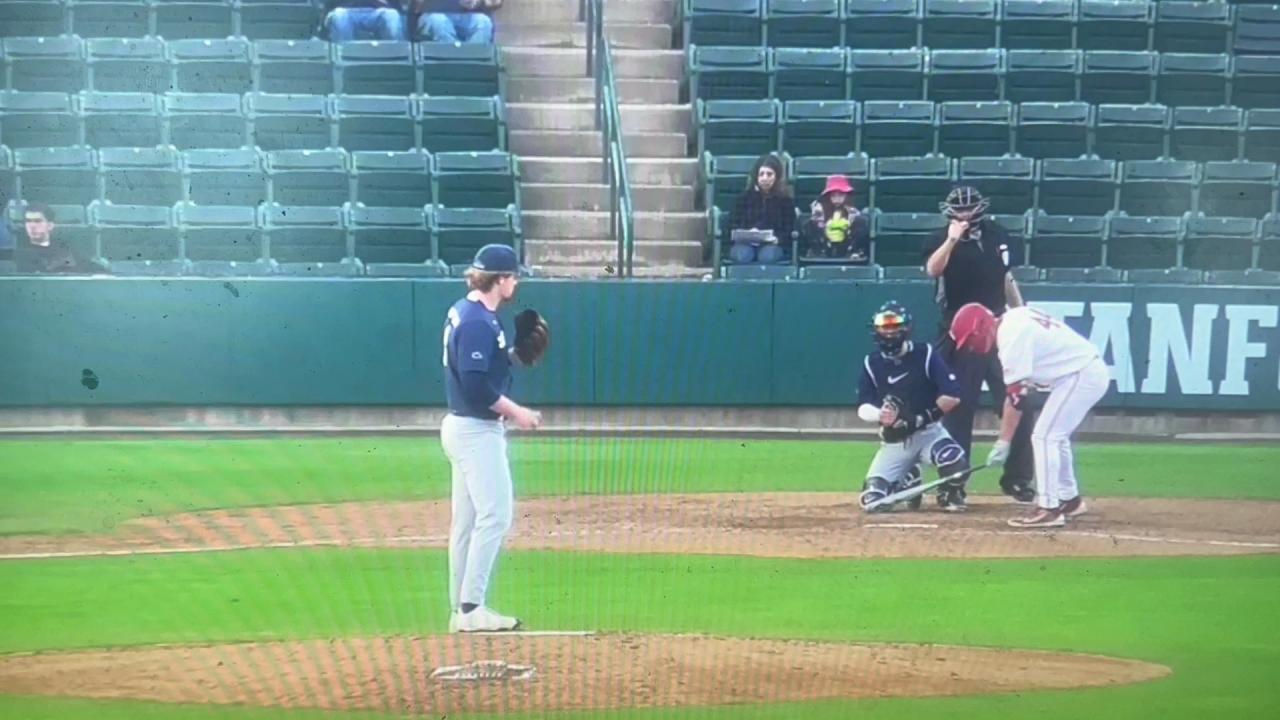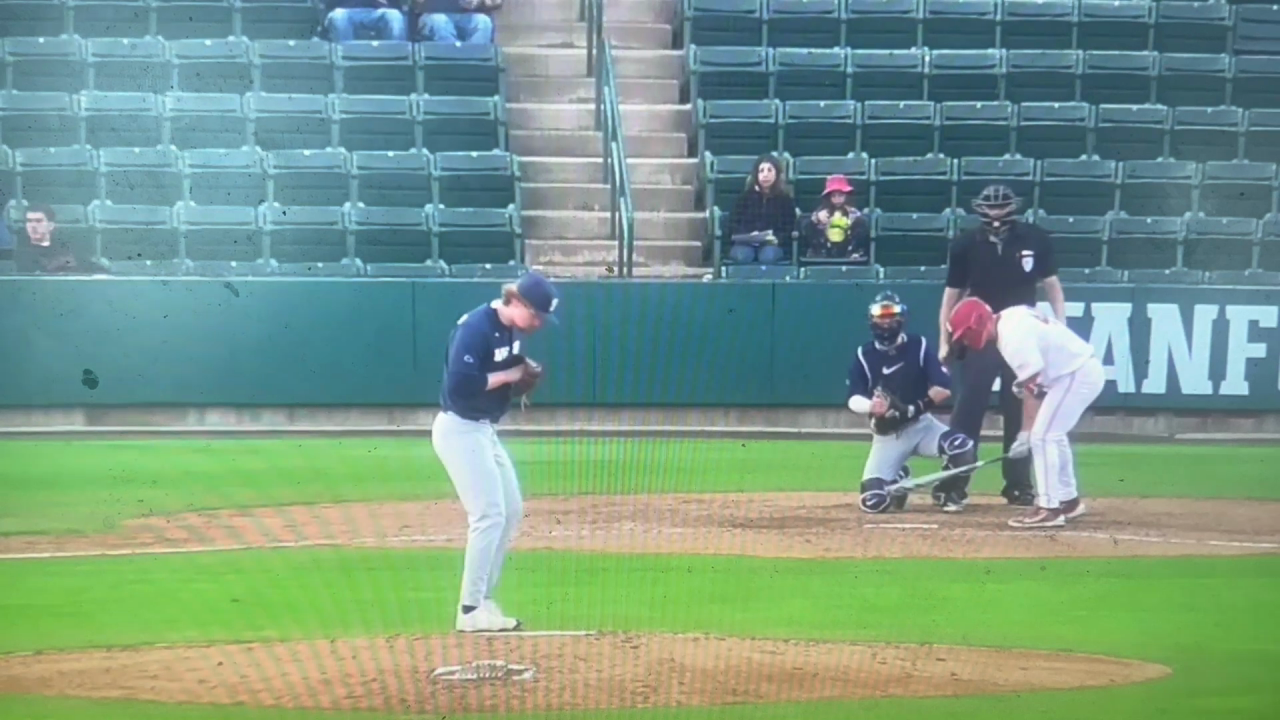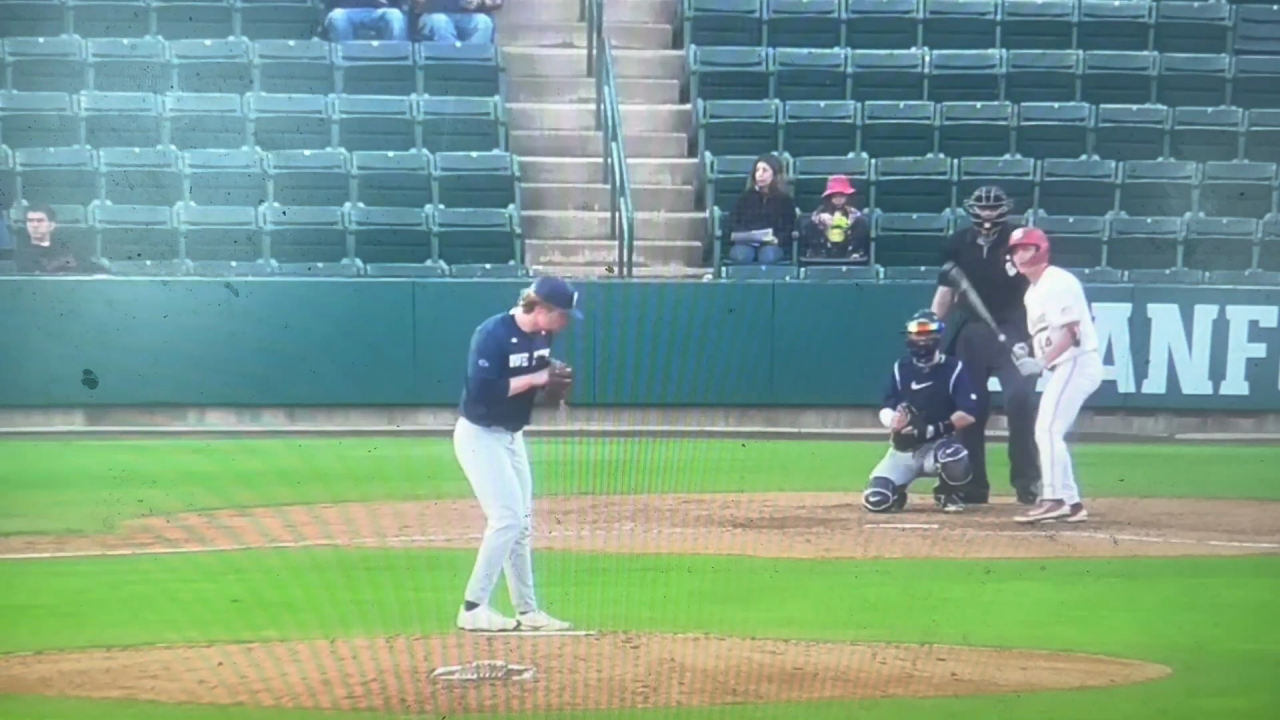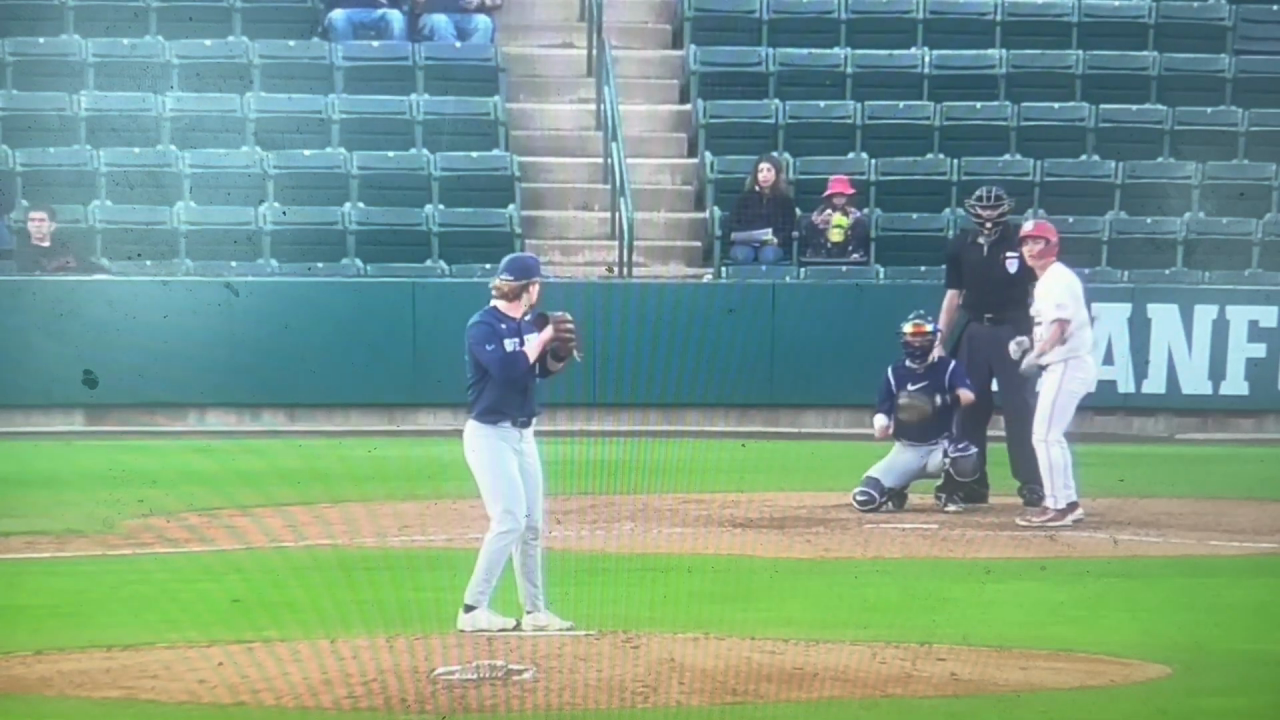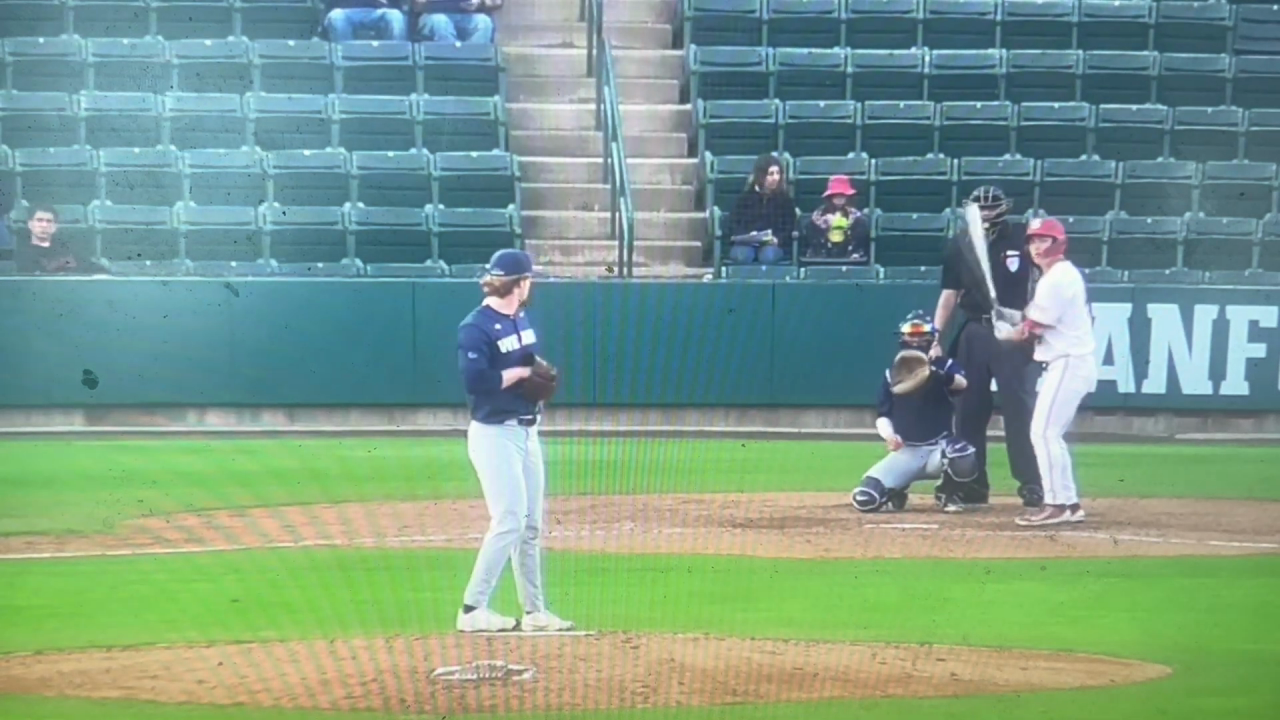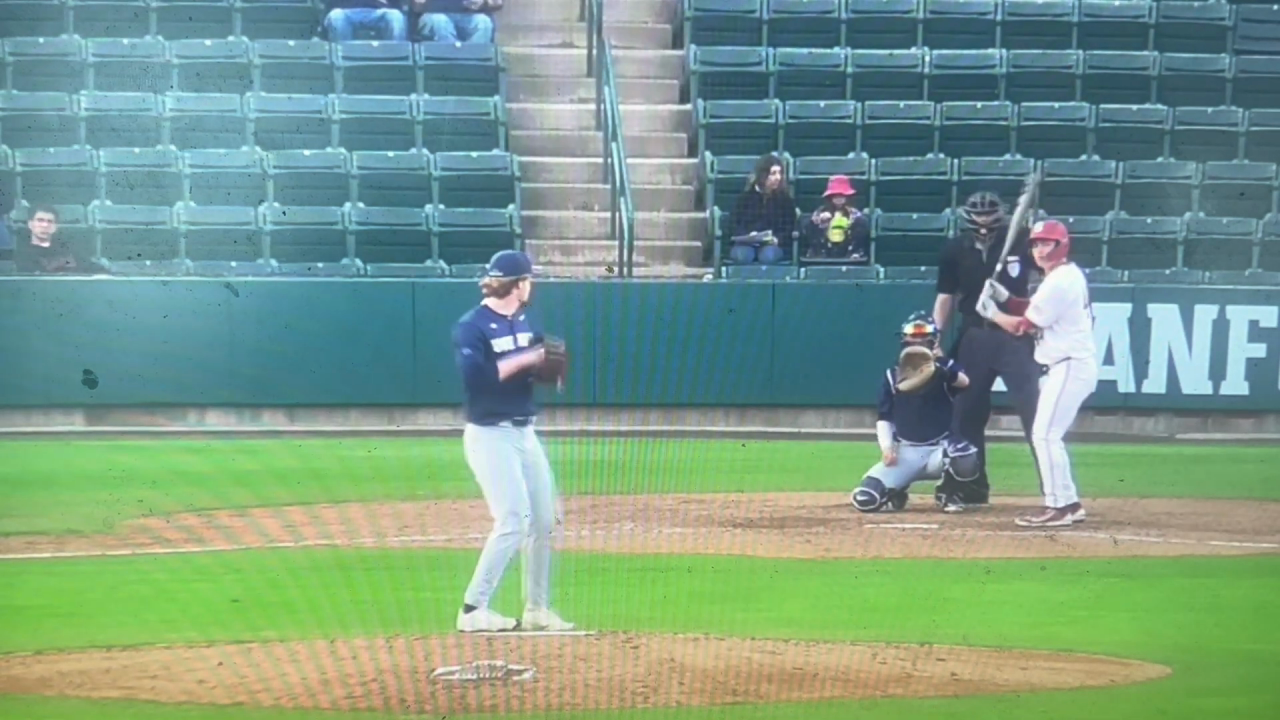
dt=0.7s
person 1, frame 1
left shoulder: (464, 311)
right shoulder: (478, 321)
right elbow: (477, 386)
left wrist: (515, 353)
right wrist: (517, 413)
left hip: (465, 427)
right hip: (476, 430)
left knee: (467, 520)
right knee: (494, 516)
left ankle: (464, 607)
right ankle: (471, 609)
person 1, frame 2
left shoulder: (512, 329)
right shoulder: (475, 328)
right elbow: (462, 386)
left wrist: (522, 373)
right wrist: (509, 376)
left hip: (482, 429)
right hip: (461, 430)
left knee: (511, 510)
right knee: (489, 516)
left ankle: (482, 599)
right ankle: (471, 610)
person 1, frame 3
left shoulder: (543, 336)
right shoulder: (492, 335)
right elbow: (484, 390)
left wrist: (554, 381)
right wrist: (534, 378)
left hip: (512, 436)
right hip: (480, 436)
left knee: (521, 525)
right knee: (507, 518)
left ankle: (527, 611)
right ankle: (473, 608)
person 1, frame 4
left shoulder: (528, 321)
right shoulder: (482, 326)
left elbow: (545, 369)
right elbow: (508, 369)
left wrist: (561, 348)
right wrist: (541, 338)
left hip: (522, 433)
right hip: (489, 435)
left knee: (532, 525)
right knee: (509, 522)
left ankle: (535, 612)
right ankle: (473, 609)
person 1, frame 5
left shoulder: (521, 319)
right shoulder: (475, 327)
right elbow: (476, 382)
right wrist: (523, 372)
left hip: (527, 431)
right hip: (494, 434)
left knee: (532, 524)
right knee: (509, 521)
left ankle: (535, 611)
right ankle: (473, 609)
person 1, frame 6
left shoulder: (523, 320)
right shoulder: (471, 325)
right elbow: (475, 377)
left wrist: (546, 365)
right wrist: (525, 359)
left hip: (524, 433)
right hip: (491, 436)
left knee: (544, 521)
right knee: (513, 523)
left ankle: (537, 609)
right ankle: (473, 610)
person 2, frame 1
left shoulder: (998, 234)
right shoulder: (942, 240)
right elbow: (933, 270)
right wrist: (952, 240)
right knee: (958, 408)
left ankle: (1018, 478)
person 2, frame 2
left shoulder: (1035, 239)
right shoulder: (966, 244)
left elbow: (1050, 283)
right elbow: (952, 294)
left wrist: (1060, 325)
right wrist: (944, 339)
left knee: (1021, 411)
right knee: (967, 409)
left ankle: (1018, 485)
right ankle: (952, 484)
person 2, frame 3
right shoulder: (958, 244)
right elbow: (945, 293)
left hip: (1011, 331)
right hip: (970, 333)
left knee: (1020, 400)
left ankle: (1027, 479)
right ankle: (973, 485)
person 2, frame 4
left shoulder: (1022, 241)
right shoulder: (961, 245)
right elbow: (953, 295)
right wrist: (939, 340)
left hip: (1013, 331)
right hip: (974, 332)
left knee: (1019, 408)
right knee: (970, 408)
left ankle: (1032, 484)
right ankle: (971, 484)
person 2, frame 5
left shoulder: (1021, 240)
right shoulder: (959, 245)
right elbow: (949, 294)
right wrist: (935, 338)
right hip: (972, 332)
left knee: (1019, 408)
right knee: (969, 409)
left ankle: (1032, 484)
right ankle: (970, 485)
person 2, frame 6
left shoulder: (1020, 242)
right shoulder: (956, 249)
right elbow: (946, 296)
left hip: (1014, 337)
right hip: (974, 337)
left knee: (1032, 406)
right knee: (967, 412)
right ankle: (969, 486)
person 3, frame 1
left shoulder: (1011, 338)
right shoulder: (1013, 317)
left elbow: (1015, 396)
left wrist: (1003, 442)
right wrist: (1030, 378)
left hip: (1083, 375)
right hip: (1090, 370)
left knee: (1044, 436)
right knee: (1055, 435)
left ankle: (1048, 509)
right ankle: (1069, 499)
person 3, frame 2
left shoulder: (1013, 335)
right shoulder: (1009, 318)
left elbow: (1034, 387)
left wrist: (1025, 434)
right wrist: (1025, 379)
left hip: (1079, 374)
right hip: (1080, 370)
left knee: (1043, 437)
right knee: (1052, 435)
left ankle: (1049, 508)
right ankle: (1068, 500)
person 3, frame 3
left shoulder: (1059, 281)
right shoulder: (1032, 293)
left elbow: (1072, 332)
left wrist: (1042, 361)
right wrist: (1027, 350)
left hip: (1077, 364)
right hip: (1063, 366)
left knee: (1047, 429)
right knee: (1051, 432)
left ankle: (1054, 499)
right ankle: (1071, 503)
person 3, frame 4
left shoulder: (1059, 278)
right shoulder: (1044, 282)
left elbow: (1061, 327)
left wrist: (1037, 354)
right wrist: (1027, 343)
left hip: (1068, 365)
right hip: (1060, 366)
left knee: (1045, 435)
right knee: (1052, 435)
left ankle: (1057, 508)
right ankle: (1069, 502)
person 3, frame 5
left shoulder: (1056, 278)
right shoulder: (1063, 275)
left elbow: (1031, 328)
right wrist: (1020, 318)
left hip: (1070, 364)
right hip: (1070, 364)
left knee: (1043, 431)
right knee: (1051, 434)
left ankle: (1056, 505)
right ankle: (1069, 503)
person 3, frame 6
left shoulder: (1059, 282)
right shoulder: (1068, 275)
left elbow: (1024, 326)
right elbow: (1038, 310)
left wrist: (991, 313)
right wrist: (1005, 297)
left hip: (1071, 368)
right hip: (1069, 367)
left knee: (1045, 435)
right knee: (1049, 436)
left ankle: (1058, 507)
right ankle: (1069, 503)
person 4, frame 1
left shoulder: (926, 355)
right shoulder: (871, 363)
left elbow: (952, 396)
right elbow: (863, 408)
left wrist: (920, 419)
right wrist: (880, 415)
left hip: (928, 432)
right hip: (894, 440)
left knee: (953, 460)
right knee: (872, 500)
left ankle: (950, 493)
right ankle: (905, 483)
person 4, frame 2
left shoulder: (919, 346)
right shoulder: (864, 355)
left elbow: (943, 388)
right elbow: (853, 400)
left wrist: (911, 410)
right wrist: (871, 406)
left hip: (921, 424)
right hip: (887, 434)
left knee: (962, 449)
right knee: (873, 501)
left ankle: (947, 491)
right ankle: (896, 482)
person 4, frame 3
left shoulder: (954, 369)
right shoulder: (900, 368)
left elbow: (968, 414)
right elbow: (885, 410)
left wrist: (930, 431)
right wrist: (893, 420)
left hip: (937, 445)
right hip: (904, 449)
left knee: (956, 462)
right knee: (875, 500)
left ankle: (948, 495)
right ankle: (897, 489)
person 4, frame 4
left shoulder: (948, 367)
right shoulder: (894, 372)
left elbow: (968, 395)
right elbow: (882, 412)
left wrist: (940, 401)
right wrist: (881, 426)
left hip: (939, 447)
right hip: (905, 451)
left knee: (966, 458)
right knee: (865, 500)
right ankle: (896, 491)
person 4, frame 5
left shoulder: (944, 366)
right shoulder: (892, 373)
left elbow: (962, 383)
right elbow: (883, 416)
left wrist: (938, 376)
right wrist: (889, 435)
left hip: (938, 448)
right hip: (905, 452)
left knee: (965, 461)
right knee: (864, 500)
right ankle: (896, 492)
person 4, frame 6
left shoulder: (945, 367)
right shoulder: (893, 374)
left elbow: (964, 382)
right elbow: (884, 418)
left wrist: (941, 371)
right wrist: (886, 446)
left hip: (939, 448)
right hip: (905, 452)
left knee: (965, 460)
right knee: (865, 500)
right ankle: (896, 493)
